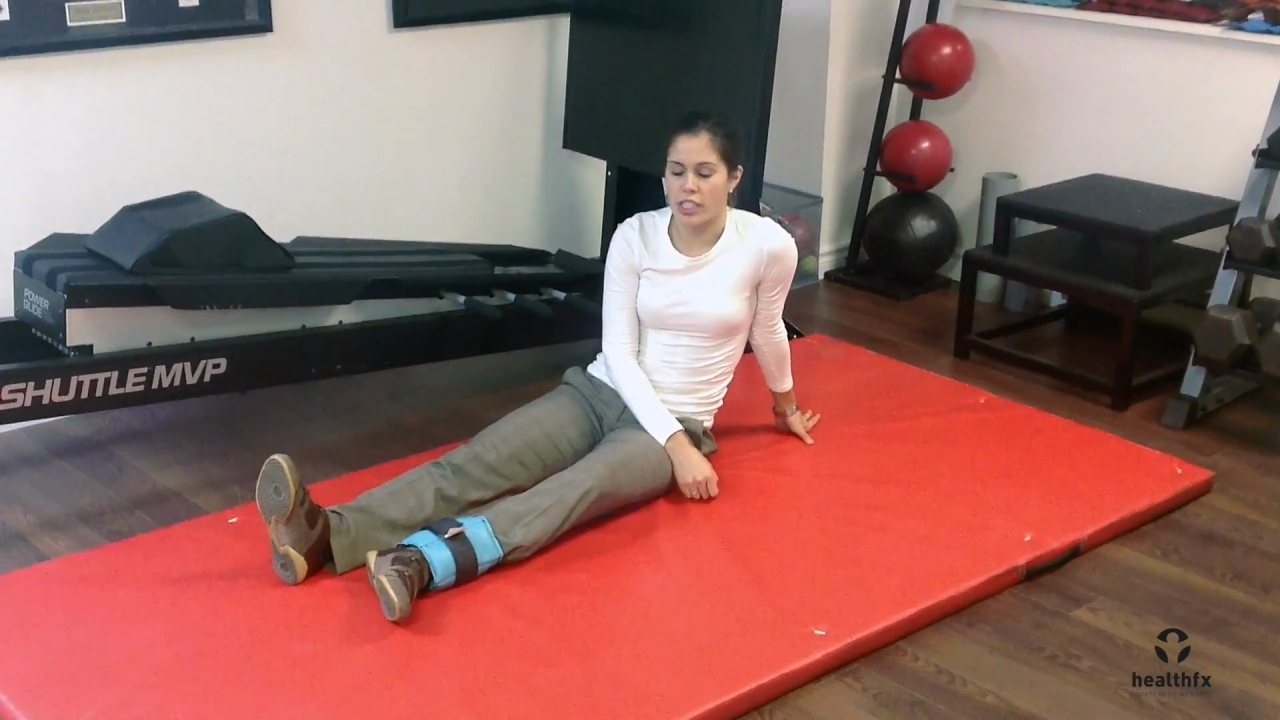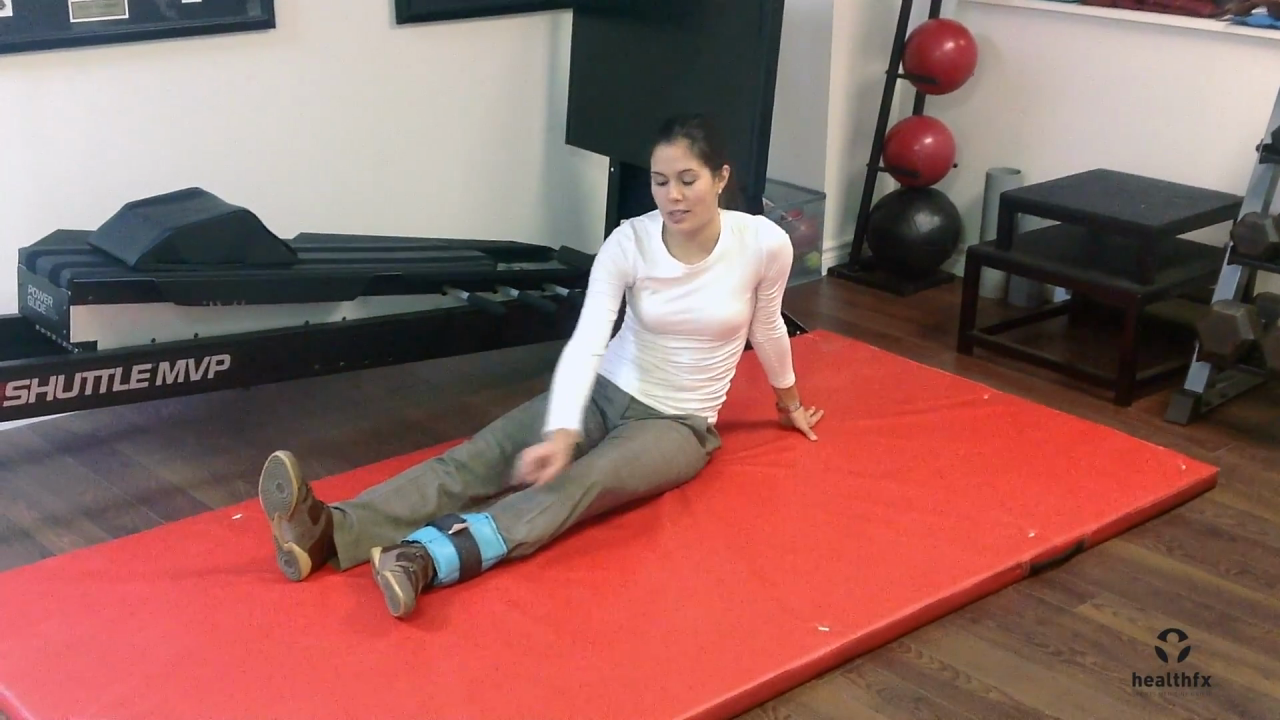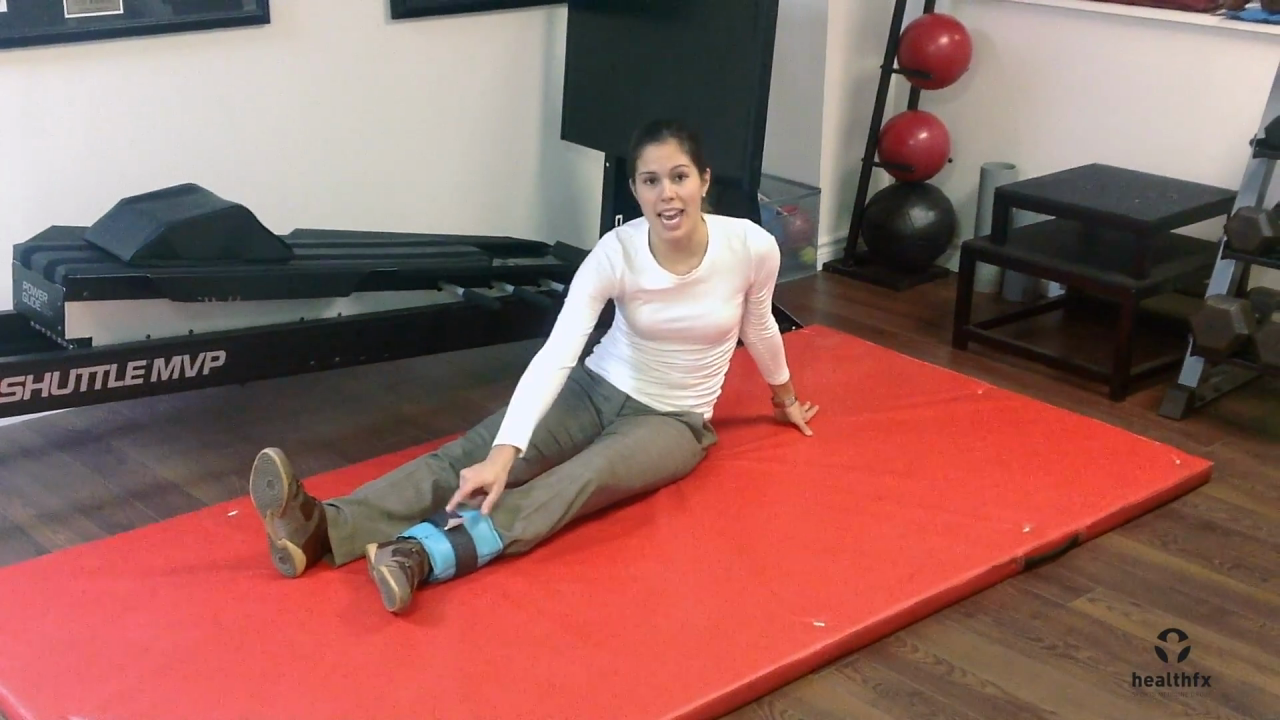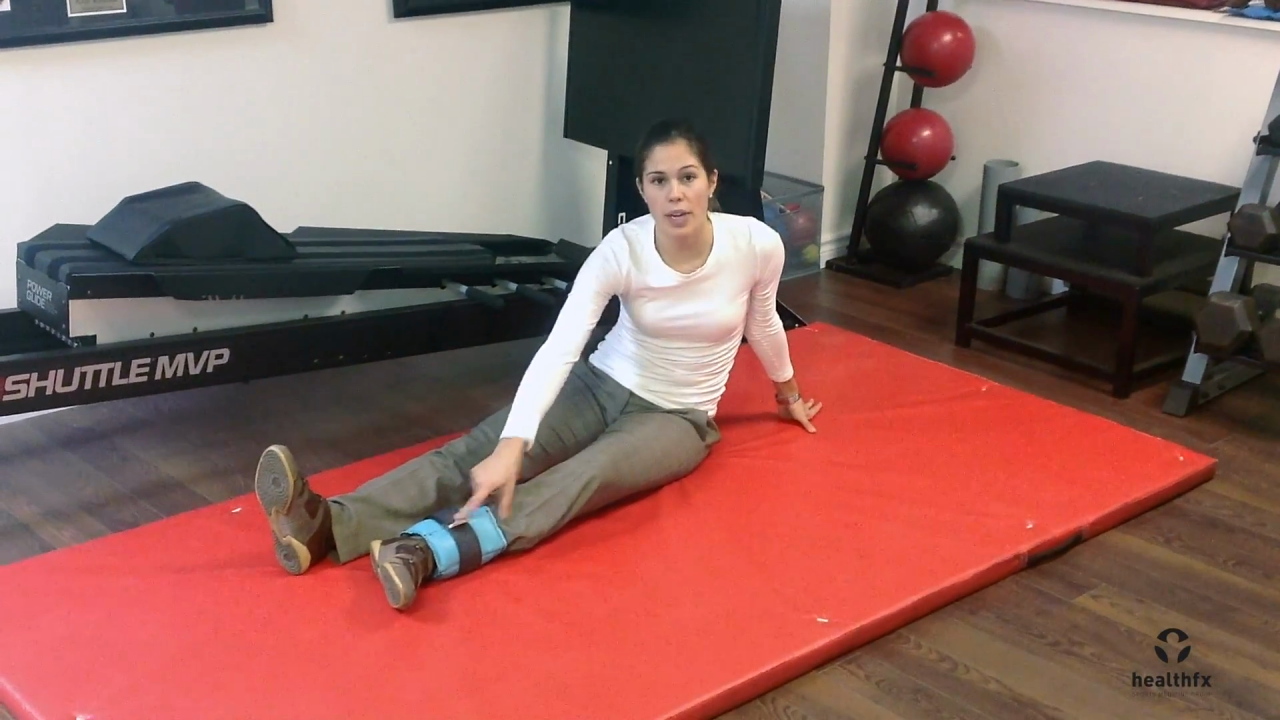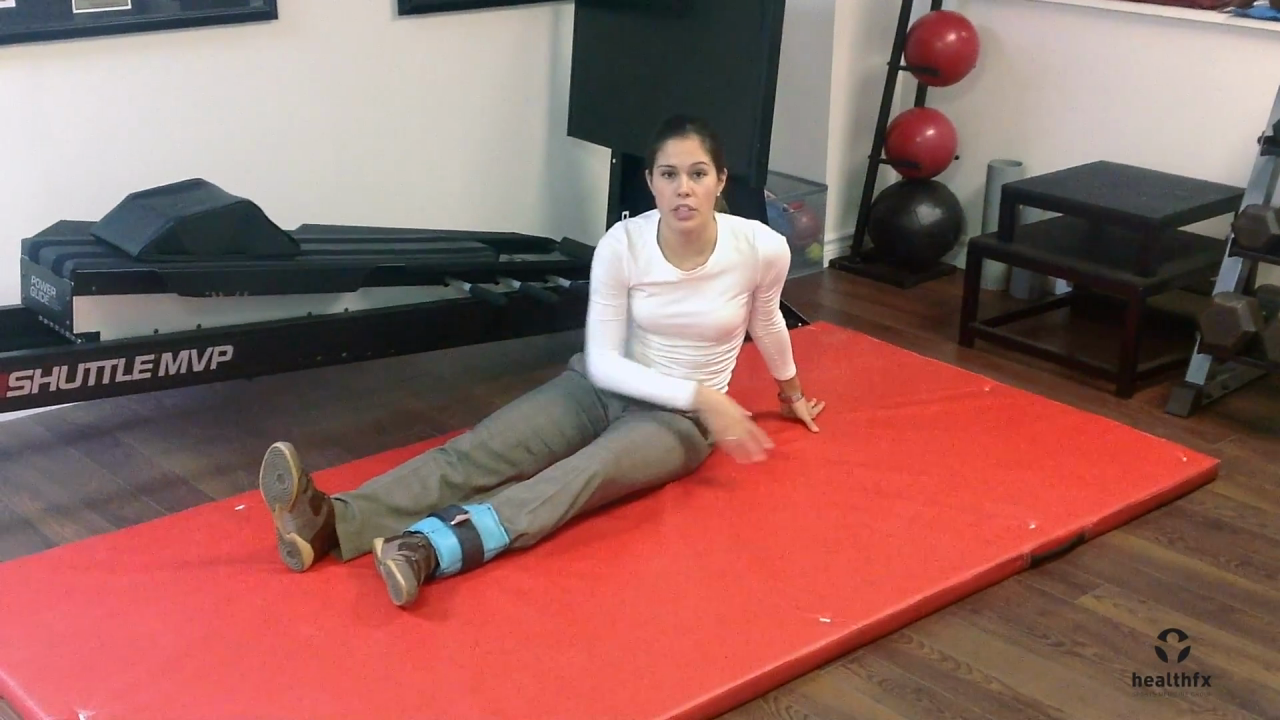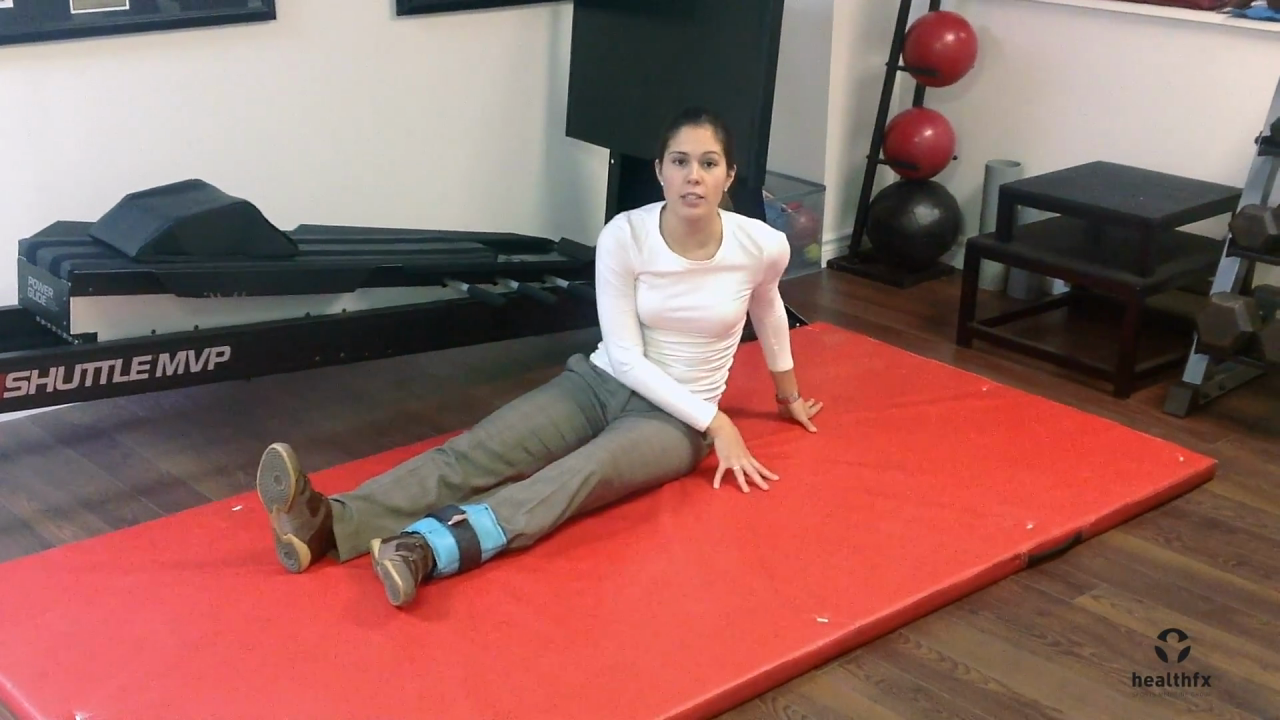
dt=0.4s
person 1, frame 1
left shoulder: (767, 245)
right shoulder: (635, 235)
left elbow: (767, 332)
right elbow: (618, 353)
left wrist: (785, 406)
right wrist: (670, 440)
left hip: (681, 424)
right hip: (600, 391)
left knee: (586, 484)
right knee: (473, 462)
left ankle: (423, 563)
right ankle: (325, 534)
person 1, frame 2
left shoulder: (764, 244)
right shoulder: (628, 242)
left elbow: (767, 329)
right elbow: (585, 344)
left wrist: (788, 401)
right wrist: (561, 431)
left hip: (678, 424)
right hip: (606, 393)
left knee: (592, 480)
right knee: (478, 460)
left ankle: (427, 558)
right ankle: (327, 530)
person 1, frame 3
left shoulder: (753, 247)
right shoulder: (615, 254)
left elbow: (759, 327)
right elbow: (555, 356)
left wrist: (784, 397)
right wrist: (503, 453)
left hip: (672, 422)
right hip: (598, 389)
left knee: (589, 476)
right knee: (470, 455)
left ankle: (423, 554)
right ankle: (322, 527)
person 1, frame 4
left shoulder: (757, 245)
right shoulder: (621, 251)
left elbow: (762, 324)
right elbow: (557, 353)
left wrist: (788, 394)
right wrist: (511, 448)
left hip: (675, 419)
right hip: (600, 385)
left knee: (590, 473)
right knee: (476, 452)
left ankle: (427, 551)
right ankle: (325, 522)
person 1, frame 5
left shoulder: (762, 250)
right shoulder: (621, 245)
left elbow: (766, 323)
right elbow: (604, 364)
left wrist: (790, 393)
right wrist: (700, 394)
left hip: (675, 418)
right hip: (602, 385)
left knee: (594, 470)
right knee: (478, 450)
left ankle: (430, 548)
right ankle: (330, 520)
person 1, frame 6
left shoulder: (763, 245)
right shoulder: (623, 236)
left elbow: (767, 308)
right elbow: (626, 358)
left wrist: (786, 390)
right wrist: (716, 423)
left hip: (674, 419)
right hip: (599, 382)
left knee: (590, 470)
right knee: (477, 451)
left ankle: (427, 550)
right ankle: (327, 521)
